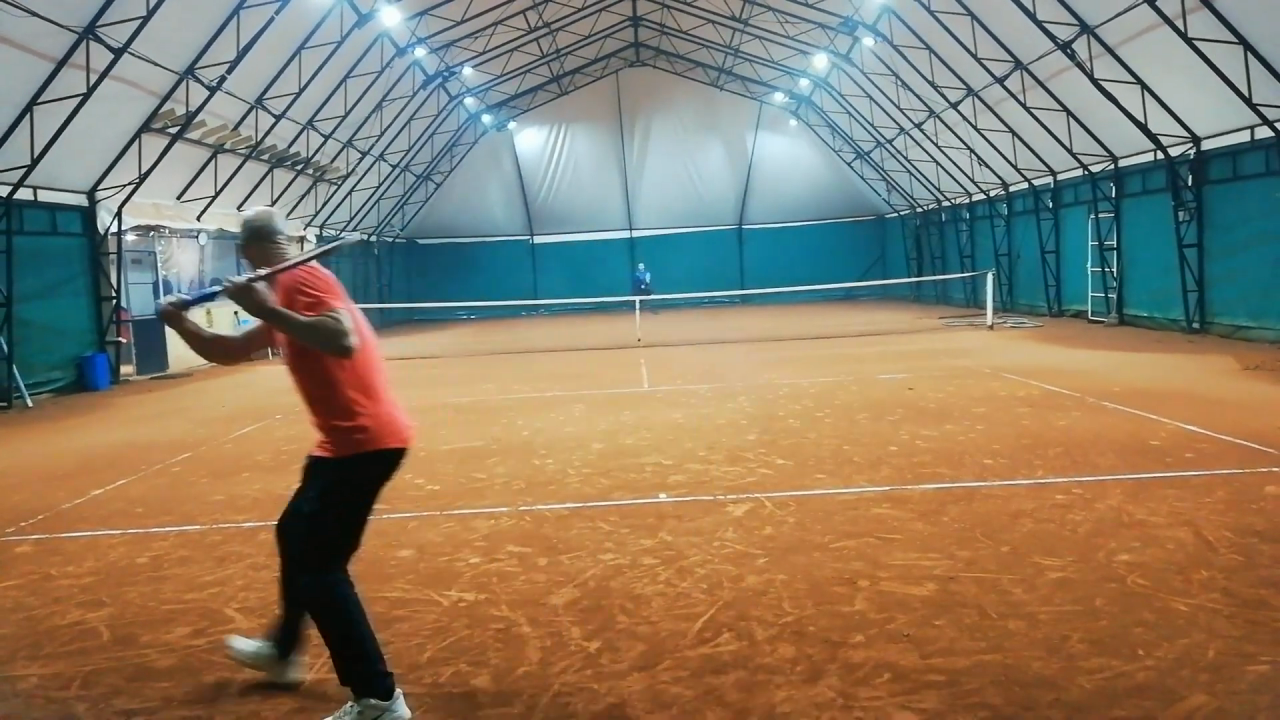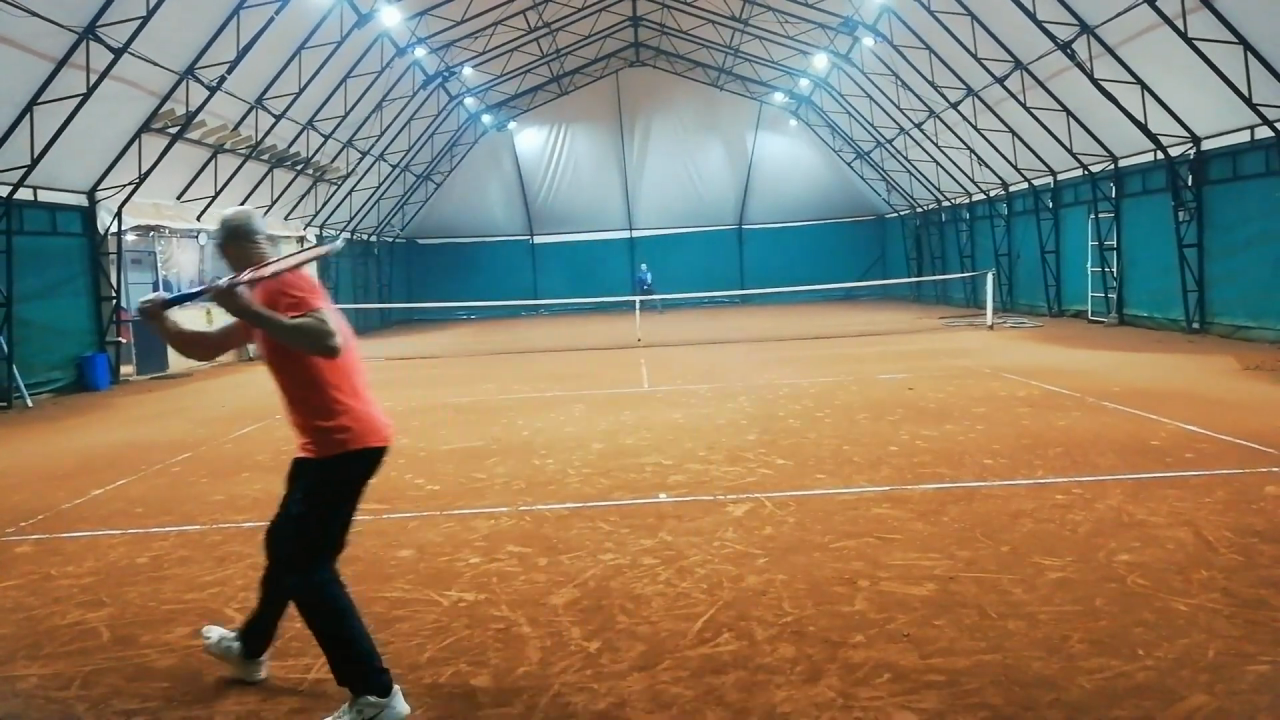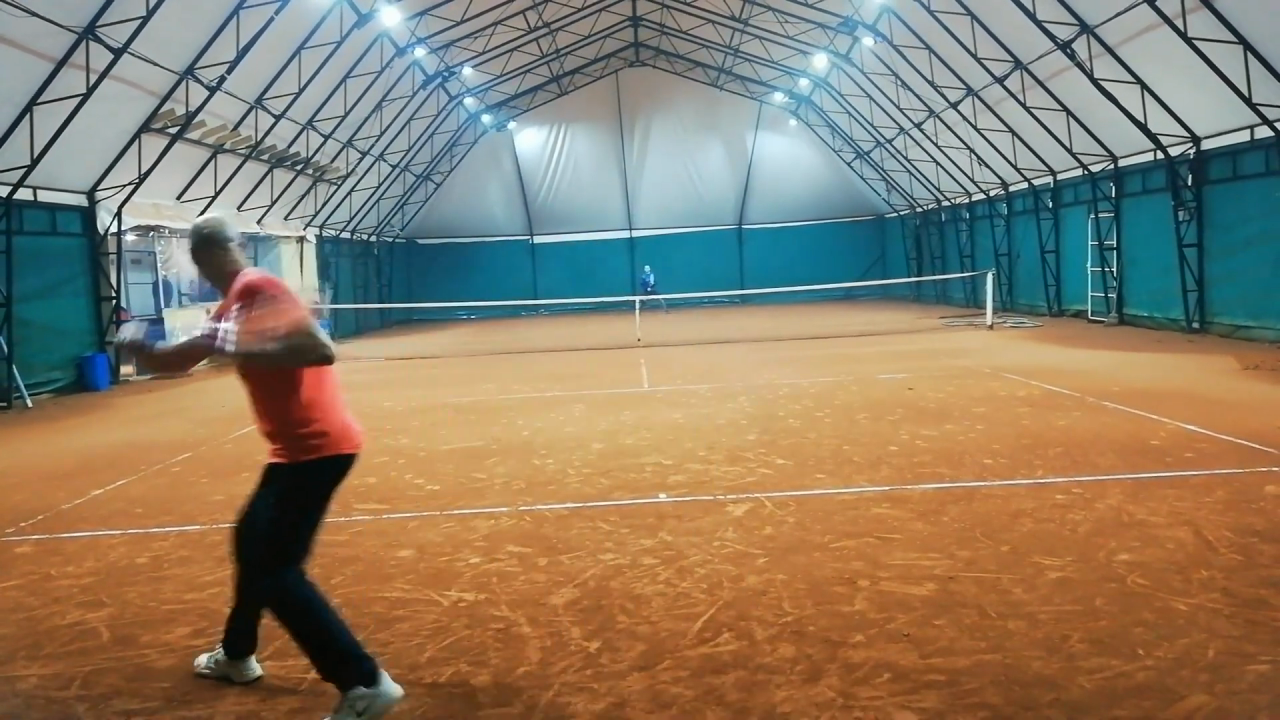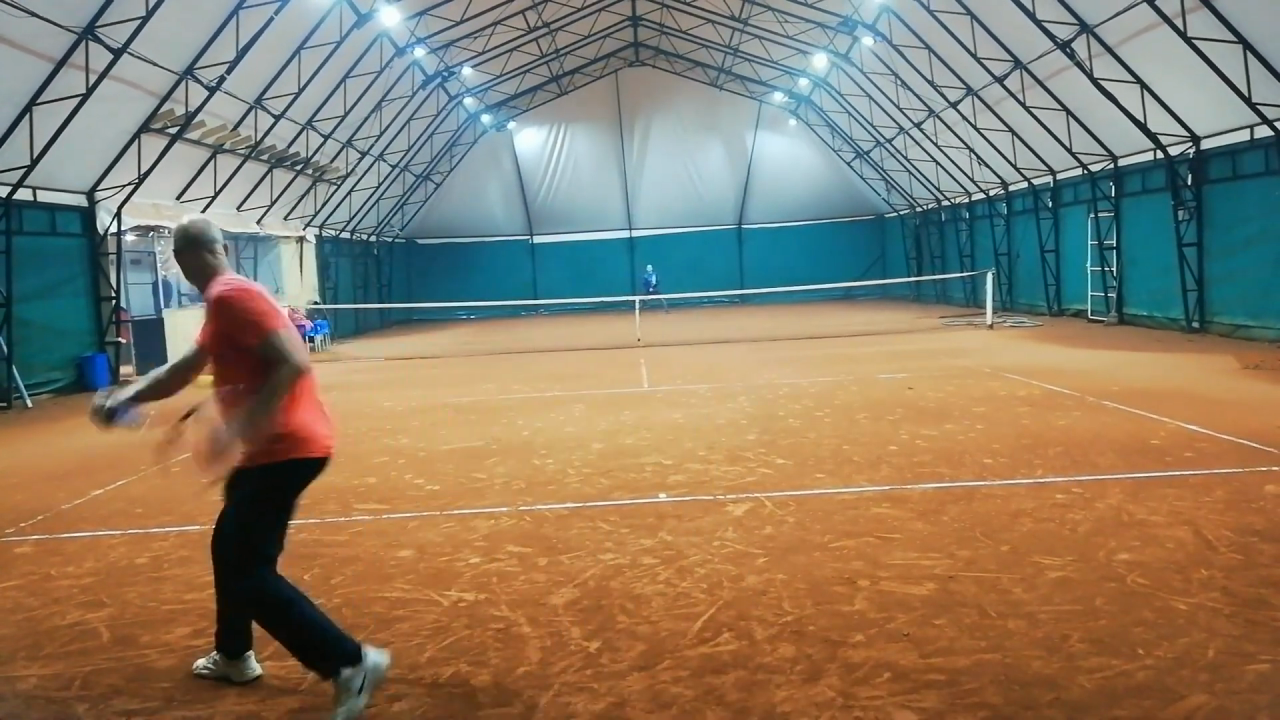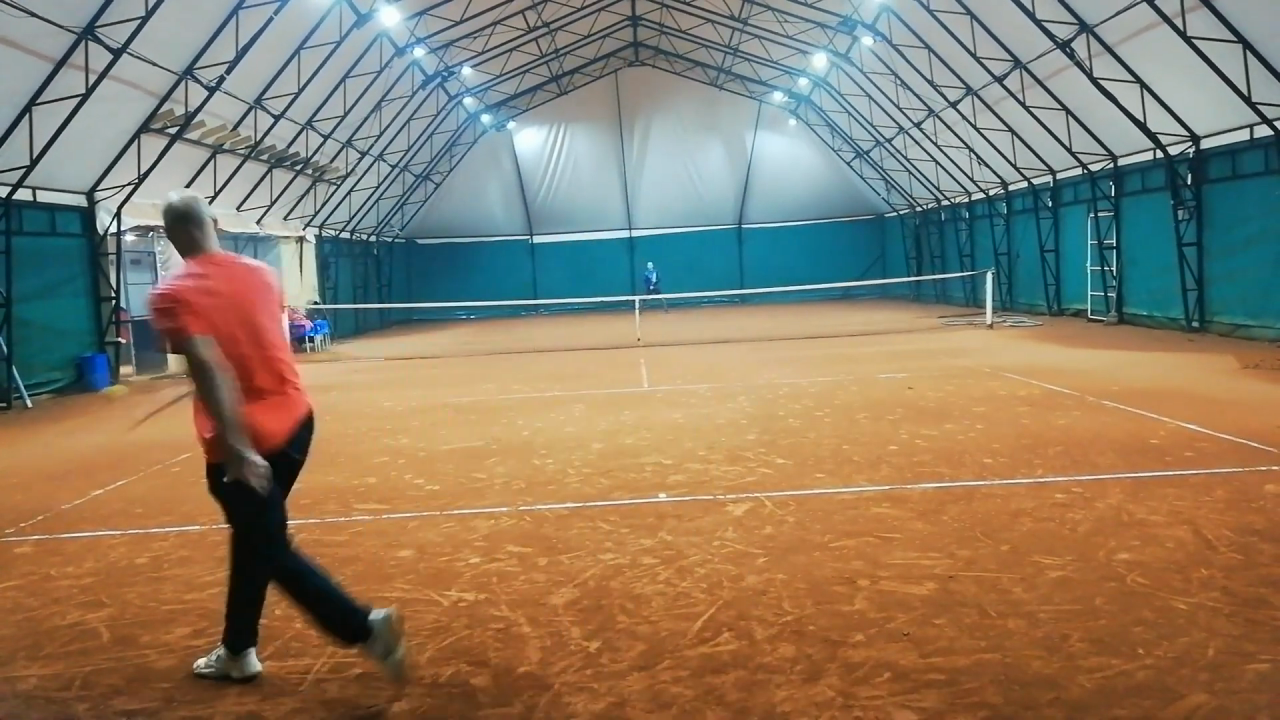
dt=0.1s
person 1, frame 1
left shoulder: (304, 277)
right shoulder: (283, 292)
left elbow: (343, 341)
right elbow: (229, 352)
left wrist: (269, 311)
right wrist: (182, 324)
left hip: (363, 441)
right hip: (356, 438)
left knee: (317, 565)
right knee: (297, 539)
right ankle: (282, 653)
person 1, frame 2
left shoulder: (283, 280)
right shoulder: (263, 293)
left elbow: (329, 342)
right elbow: (205, 347)
left wrist: (250, 312)
right wrist: (163, 323)
left hip: (344, 441)
right hip: (339, 438)
left knee: (304, 566)
right knee: (288, 543)
right ankle: (249, 647)
person 1, frame 3
left shoulder: (258, 290)
right shoulder: (234, 304)
left elbow: (321, 348)
right elbow: (180, 358)
left wrist: (244, 351)
right wrist: (143, 350)
left hip: (314, 446)
right hip: (309, 444)
left knee: (277, 571)
right knee: (254, 546)
right ankle: (236, 654)
person 1, frame 4
left shoulder: (231, 298)
right shoulder: (225, 301)
left elbow: (294, 366)
right elbow: (182, 372)
left wrist: (243, 426)
right wrist: (124, 397)
left hip: (282, 450)
right hip: (288, 445)
left knee: (247, 570)
right knee: (232, 546)
left ankle: (352, 664)
right ankle: (233, 654)
person 1, frame 5
left shoulder: (173, 295)
right shoulder: (255, 272)
left elbow: (212, 372)
left wrist: (236, 447)
left hip: (245, 441)
right hip: (294, 422)
left knee: (269, 553)
right knee: (254, 539)
left ankle: (366, 627)
right ankle: (238, 650)
